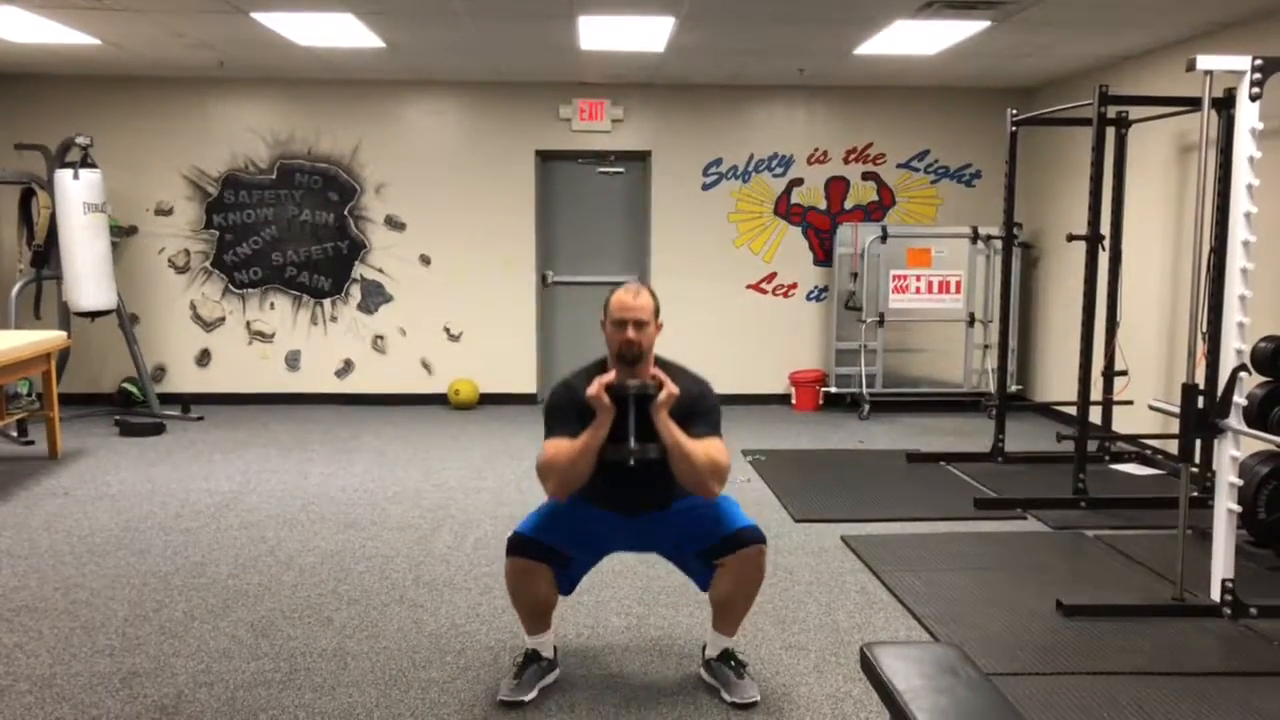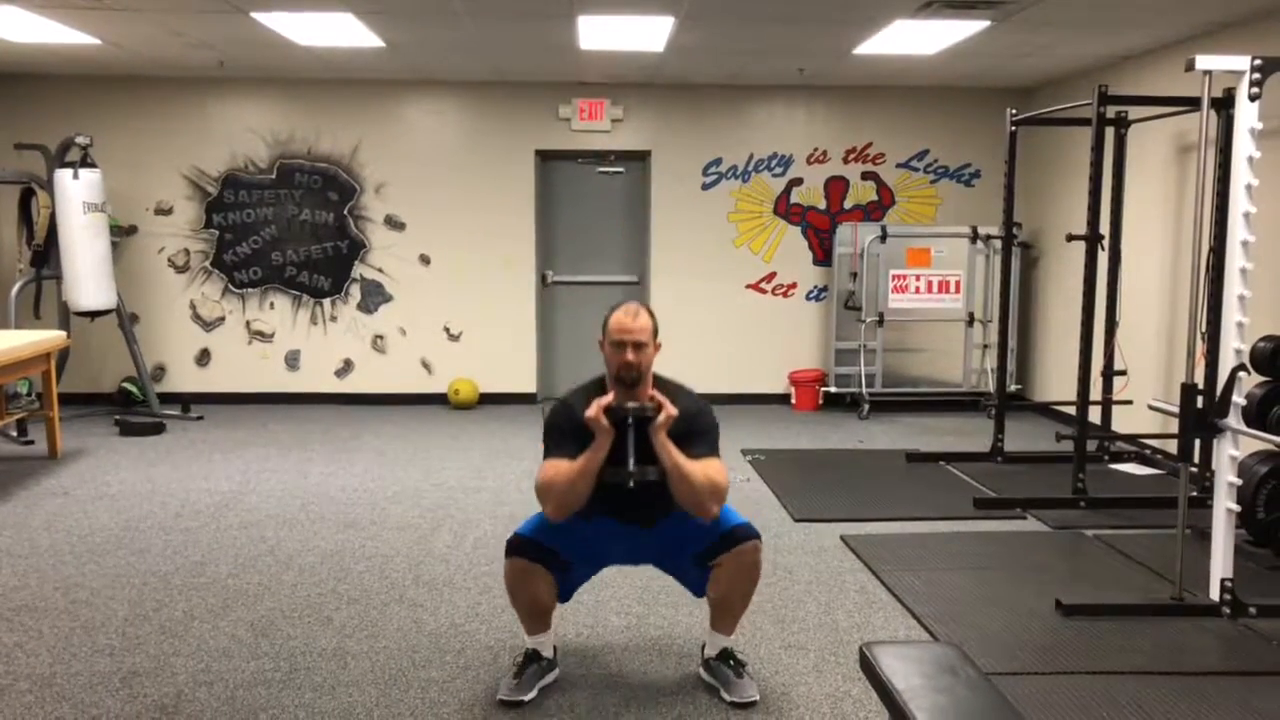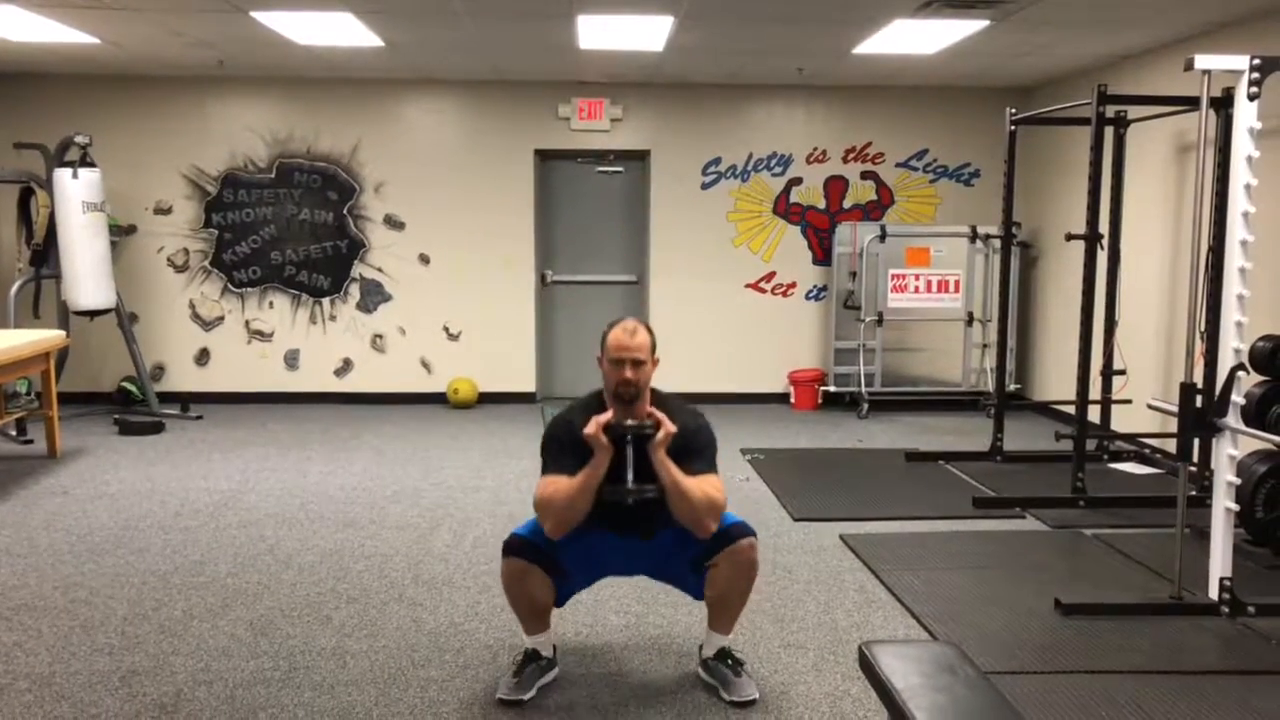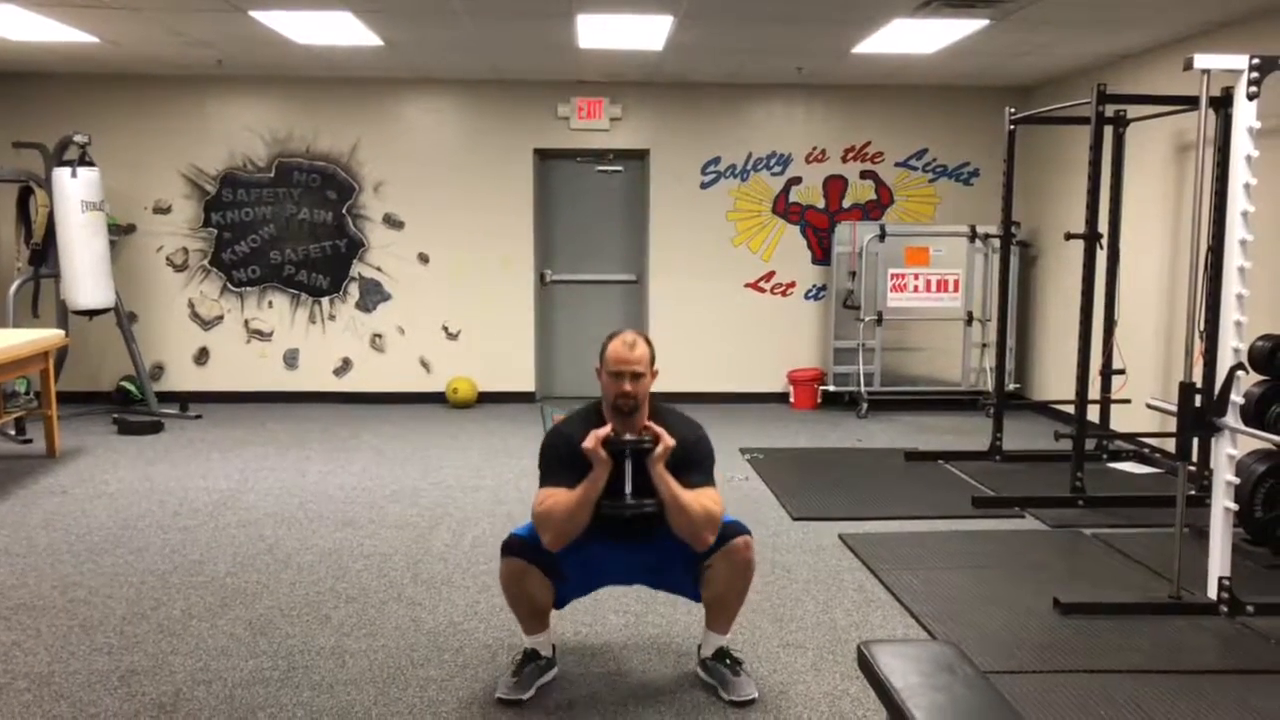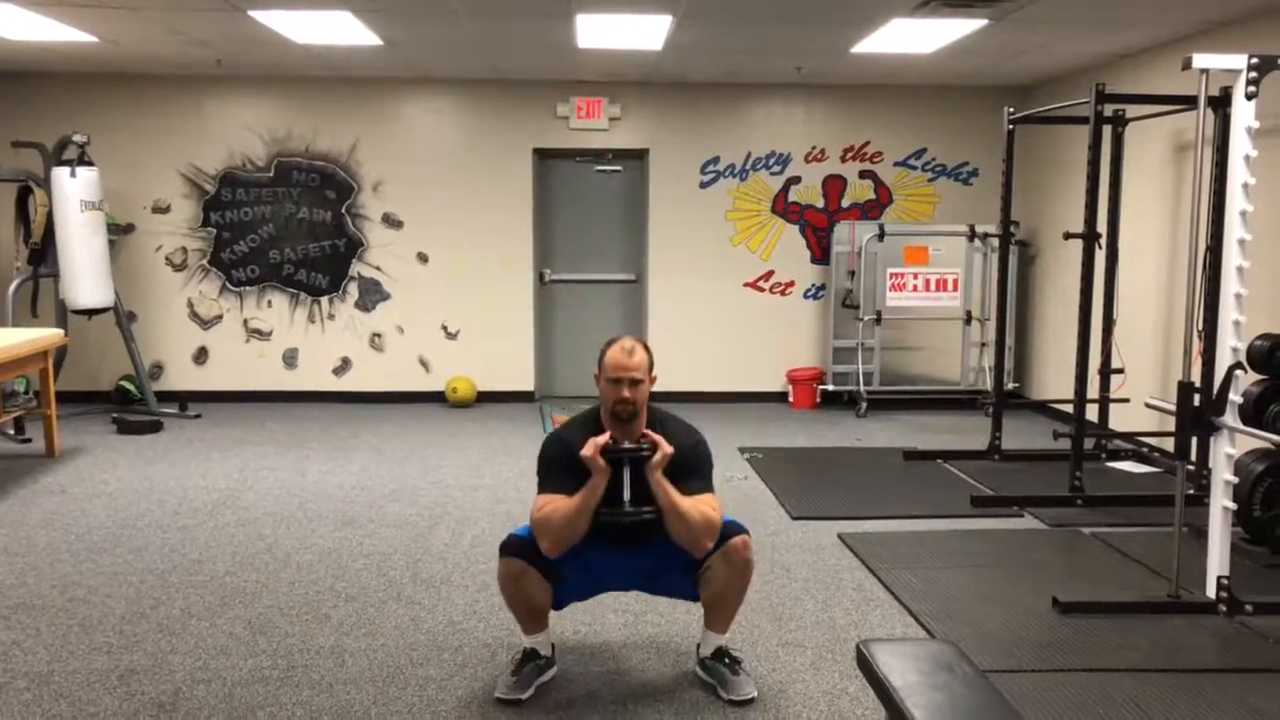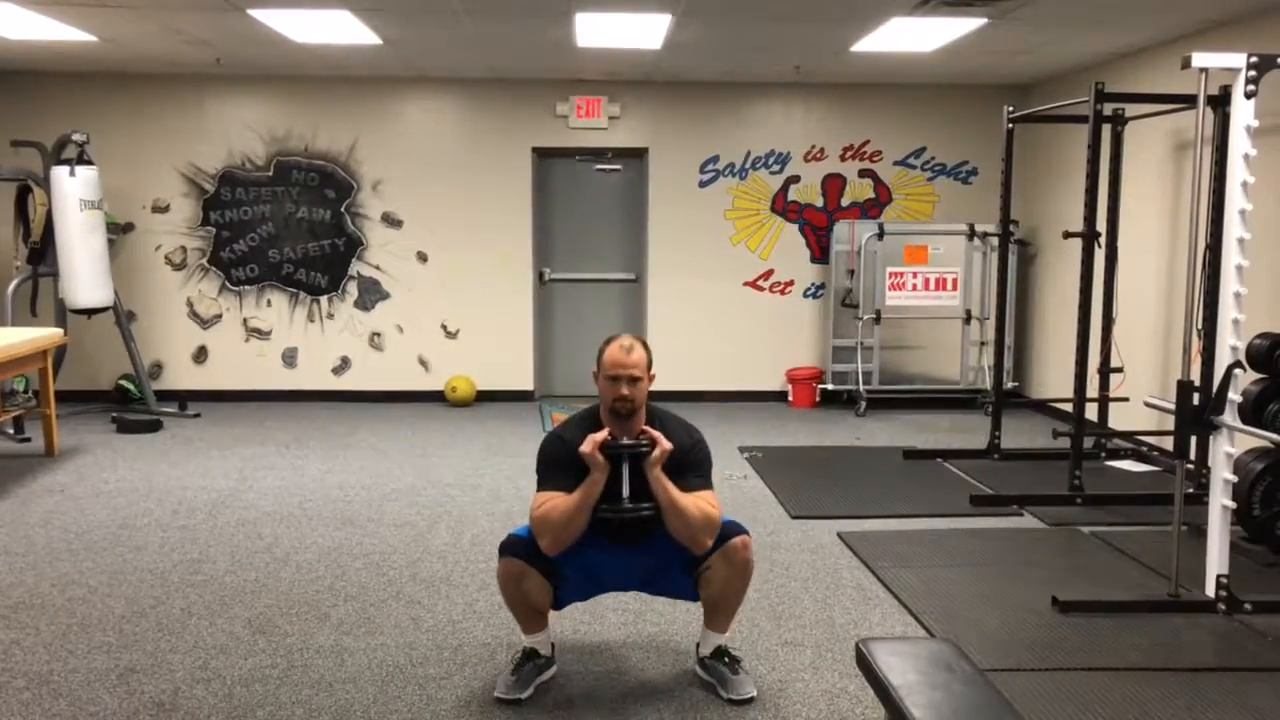
dt=0.1s
person 1, frame 1
left shoulder: (691, 392)
right shoulder: (573, 393)
left elbow: (710, 485)
right elbow: (556, 486)
left wrist: (663, 418)
right wrist: (601, 419)
left hip: (672, 507)
right hip: (593, 509)
left knee: (748, 546)
right knee: (523, 550)
left ankle: (718, 654)
right ankle: (541, 653)
person 1, frame 2
left shoulder: (689, 410)
right shoulder: (572, 411)
left elbow: (708, 506)
right elbow: (555, 506)
left wrist: (661, 439)
right wrist: (601, 441)
left hip: (669, 521)
right hip: (592, 522)
left knee: (744, 544)
right knee: (522, 552)
left ankle: (717, 653)
right ankle: (541, 653)
person 1, frame 3
left shoulder: (687, 425)
right shoulder: (570, 426)
left elbow: (707, 523)
right elbow: (553, 525)
left wrist: (660, 456)
right wrist: (600, 457)
left hip: (666, 535)
right hip: (591, 535)
left knee: (741, 546)
right knee: (518, 555)
left ankle: (715, 653)
right ankle: (539, 653)
person 1, frame 4
left shoulder: (685, 436)
right shoulder: (568, 437)
left elbow: (704, 535)
right elbow: (552, 537)
left wrist: (658, 469)
right wrist: (599, 471)
left hip: (664, 545)
right hip: (589, 545)
left knee: (737, 545)
right knee: (517, 555)
left ankle: (714, 652)
right ankle: (538, 653)
person 1, frame 5
left shoulder: (683, 442)
right shoulder: (566, 443)
left elbow: (702, 542)
right elbow: (550, 544)
left wrist: (656, 476)
right wrist: (598, 478)
left hip: (663, 552)
right hip: (586, 553)
left knee: (735, 546)
right knee: (515, 556)
left ankle: (713, 652)
right ankle: (538, 652)
person 1, frame 6
left shoulder: (682, 440)
right shoulder: (565, 442)
left elbow: (702, 539)
right elbow: (549, 541)
left wrist: (655, 473)
right wrist: (596, 475)
left hip: (663, 552)
right hip: (586, 553)
left knee: (735, 546)
right knee: (515, 557)
left ankle: (712, 651)
right ankle: (538, 652)
